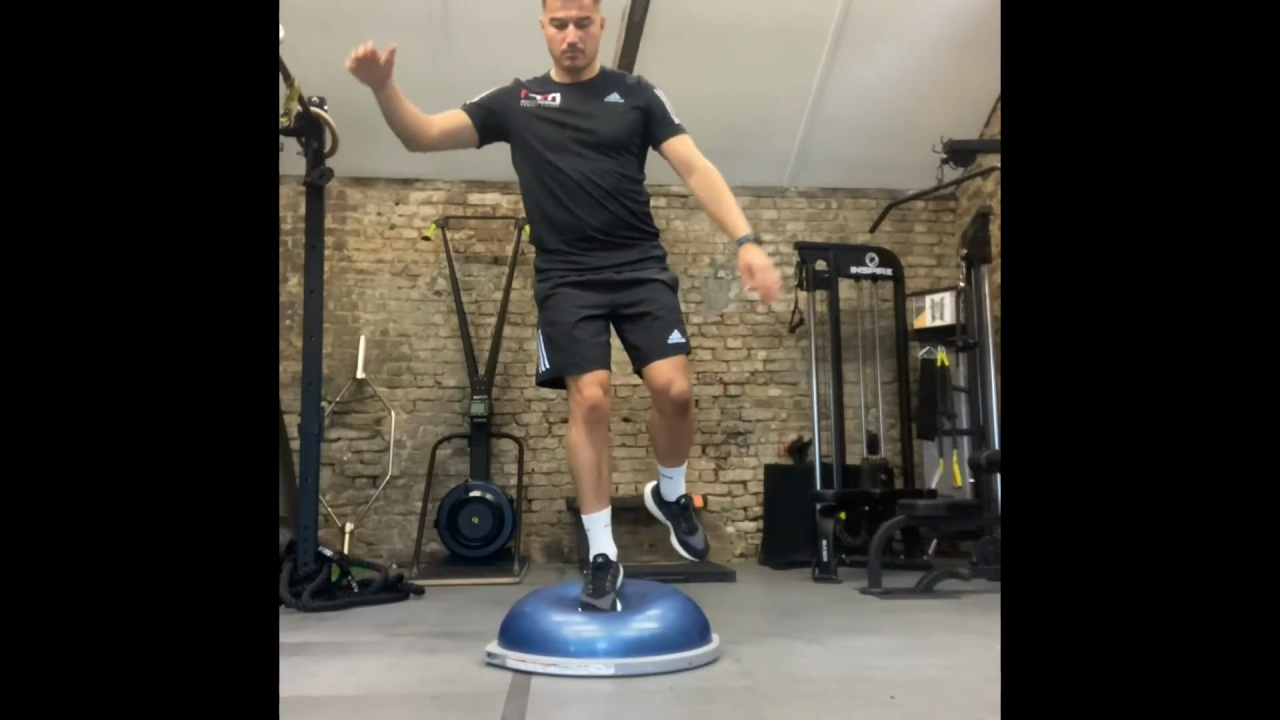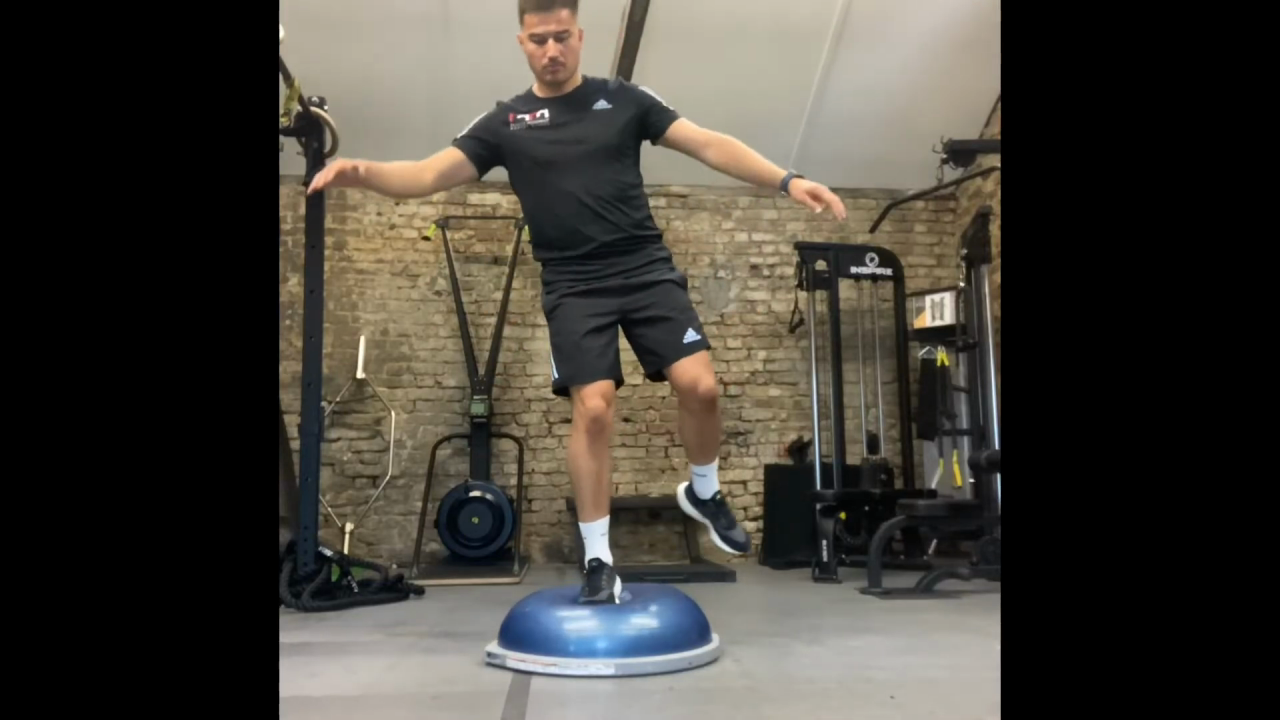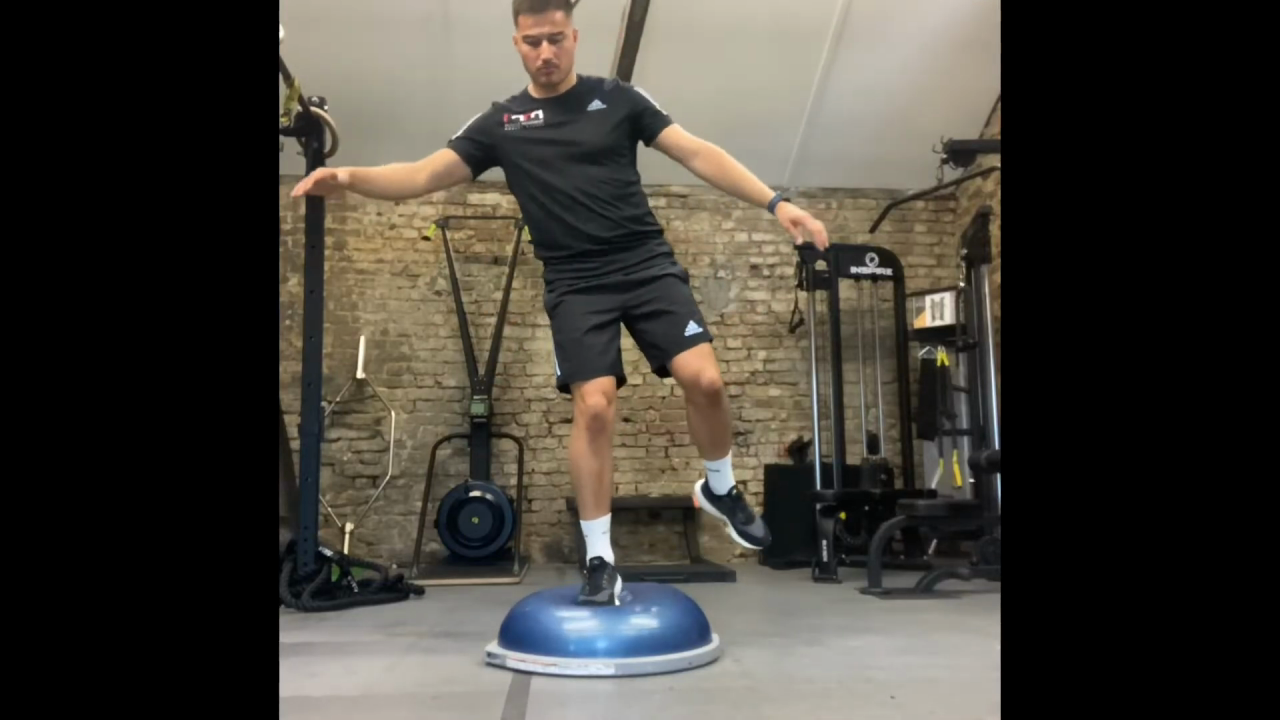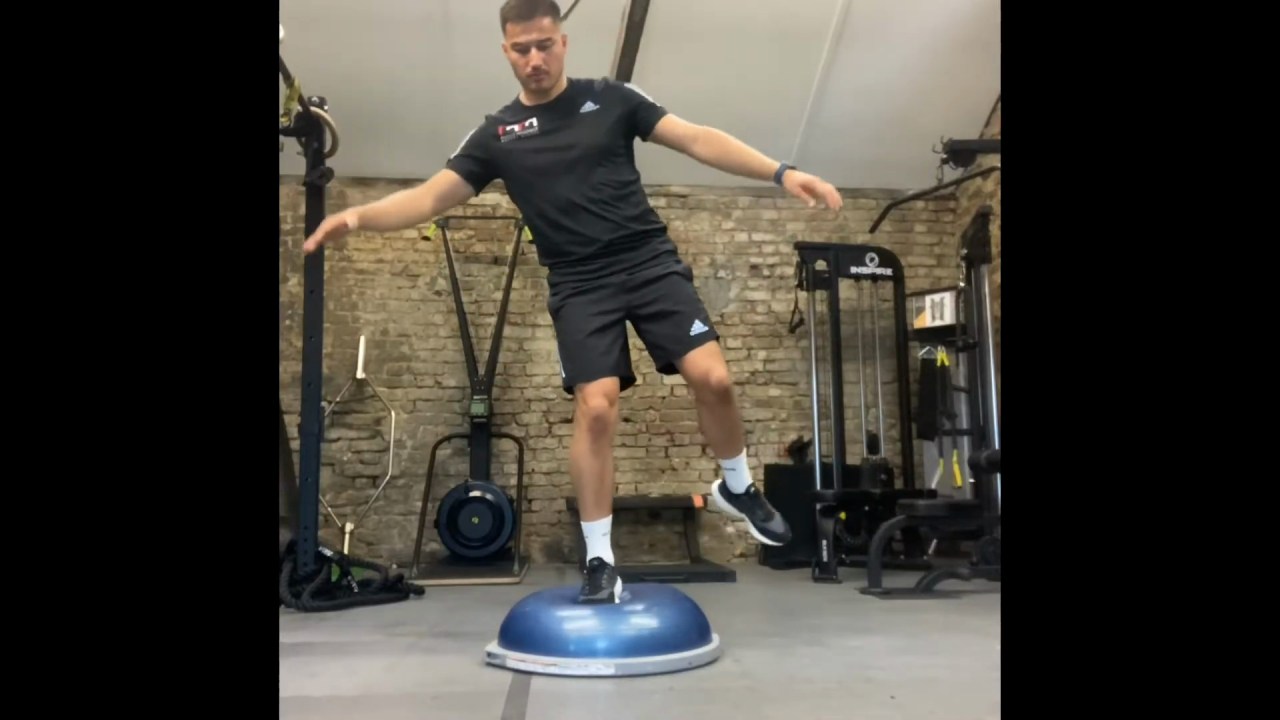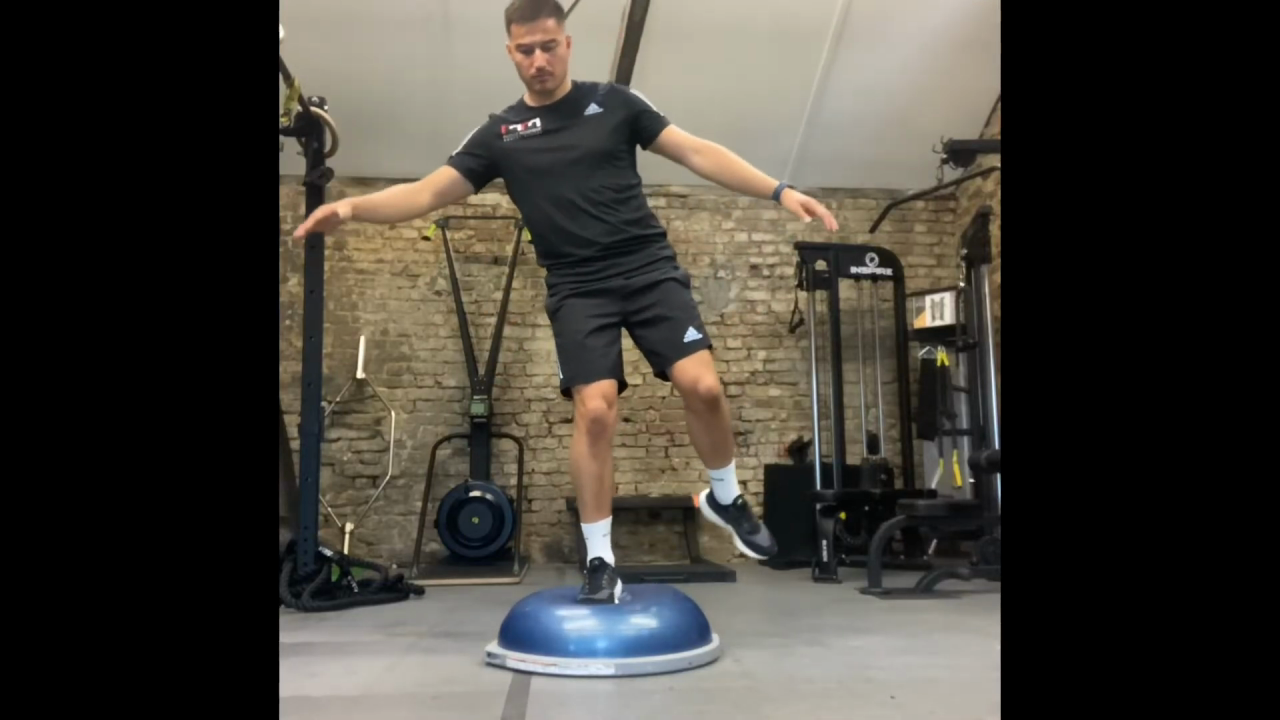
dt=0.3s
person 1, frame 1
left shoulder: (637, 95)
right shoulder: (516, 99)
left elbow: (695, 169)
right elbow: (423, 132)
left wrist: (746, 239)
right wrist: (383, 84)
left hip: (639, 265)
right hip: (567, 277)
left knee: (674, 388)
right knee: (589, 399)
left ankle: (670, 495)
right ankle: (603, 555)
person 1, frame 2
left shoulder: (624, 99)
right shoulder: (505, 122)
left elbow: (707, 144)
right elbow: (429, 175)
left wrist: (786, 181)
right wrist: (363, 171)
left hip: (647, 269)
right hip: (574, 286)
left knee: (699, 386)
right knee: (592, 410)
left ankle: (703, 492)
right ankle: (598, 561)
person 1, frame 3
left shoulder: (619, 98)
right shoulder: (500, 123)
left elbow: (697, 153)
right elbow: (423, 175)
left wrist: (775, 202)
right wrist: (350, 176)
left hip: (649, 264)
right hip: (575, 283)
left knee: (704, 379)
right knee: (594, 407)
left ankle: (720, 489)
right ankle: (599, 559)
person 1, frame 4
left shoulder: (612, 98)
right shoulder: (498, 134)
left elbow: (696, 140)
right elbow: (428, 197)
left wrist: (781, 173)
right wrist: (358, 216)
left hip: (651, 262)
right hip: (580, 285)
left knee: (712, 378)
right knee: (596, 408)
left ankle: (737, 487)
right ankle: (600, 560)
person 1, frame 5
left shoulder: (615, 102)
right shoulder: (499, 134)
left elbow: (696, 152)
right elbow: (426, 194)
left wrist: (778, 191)
right wrist: (352, 208)
left hip: (649, 268)
right hip: (577, 288)
left knee: (702, 387)
right knee: (595, 411)
left ankle: (726, 499)
right ankle: (599, 561)
